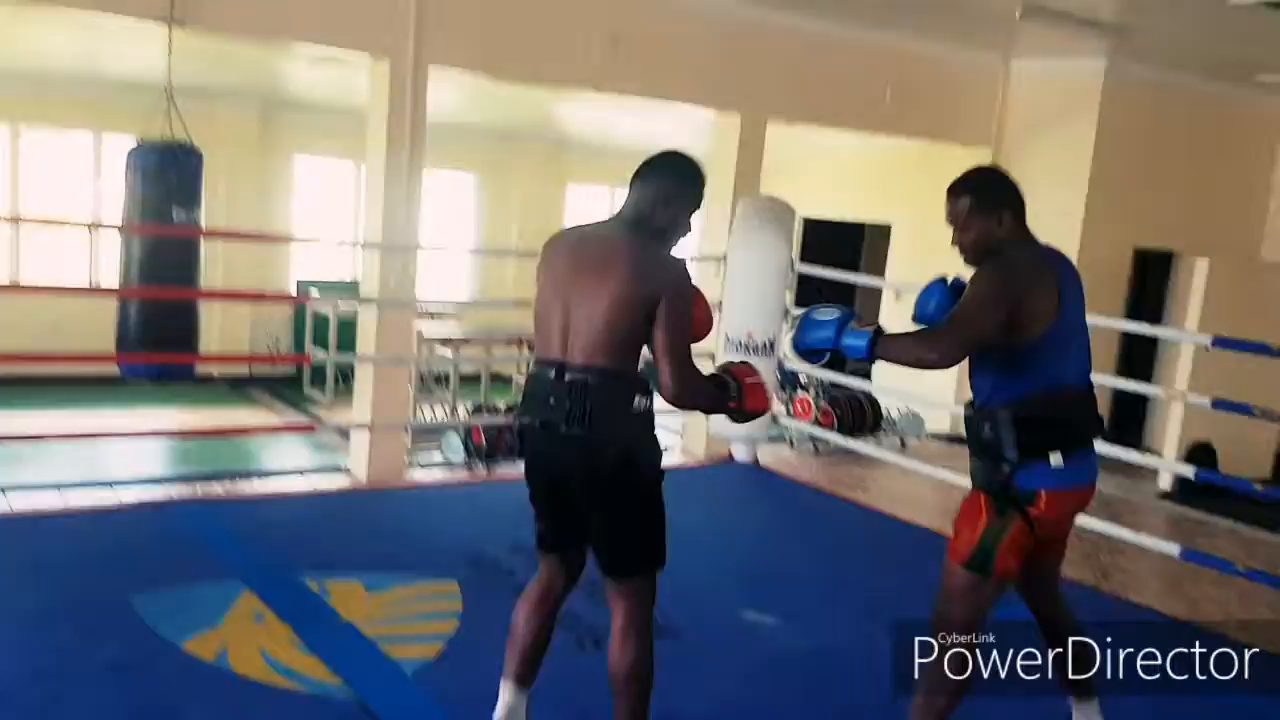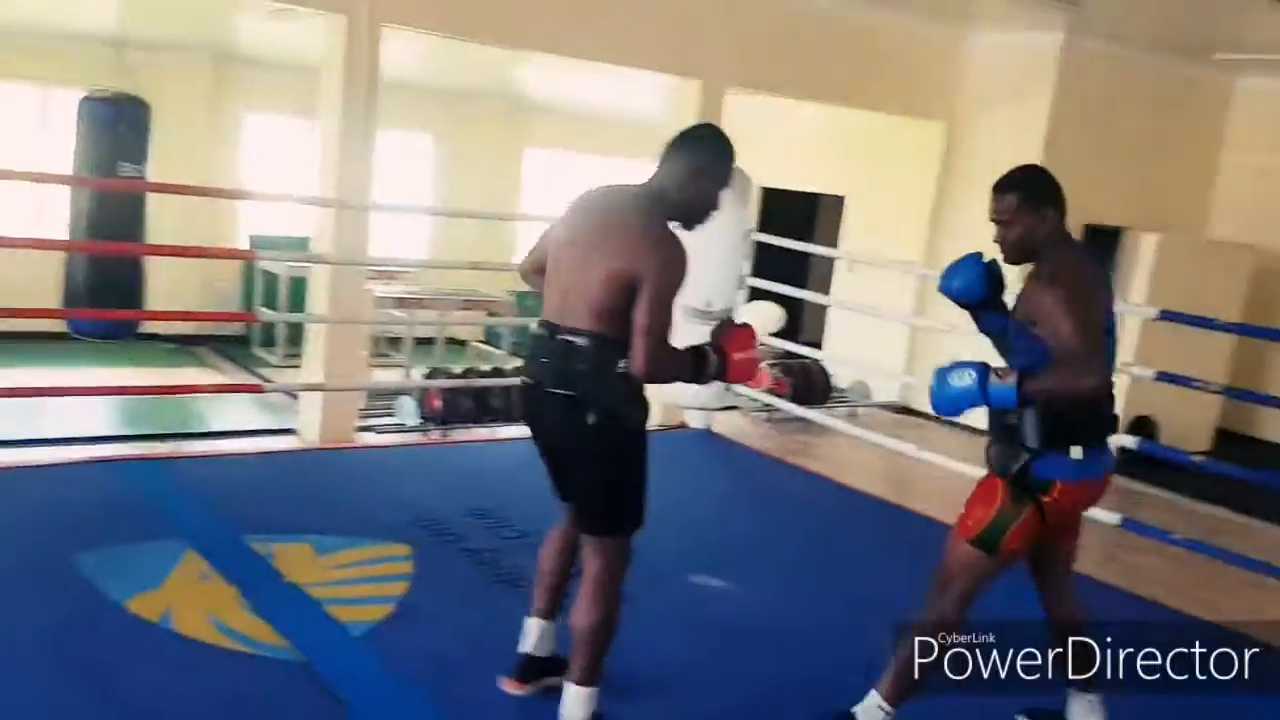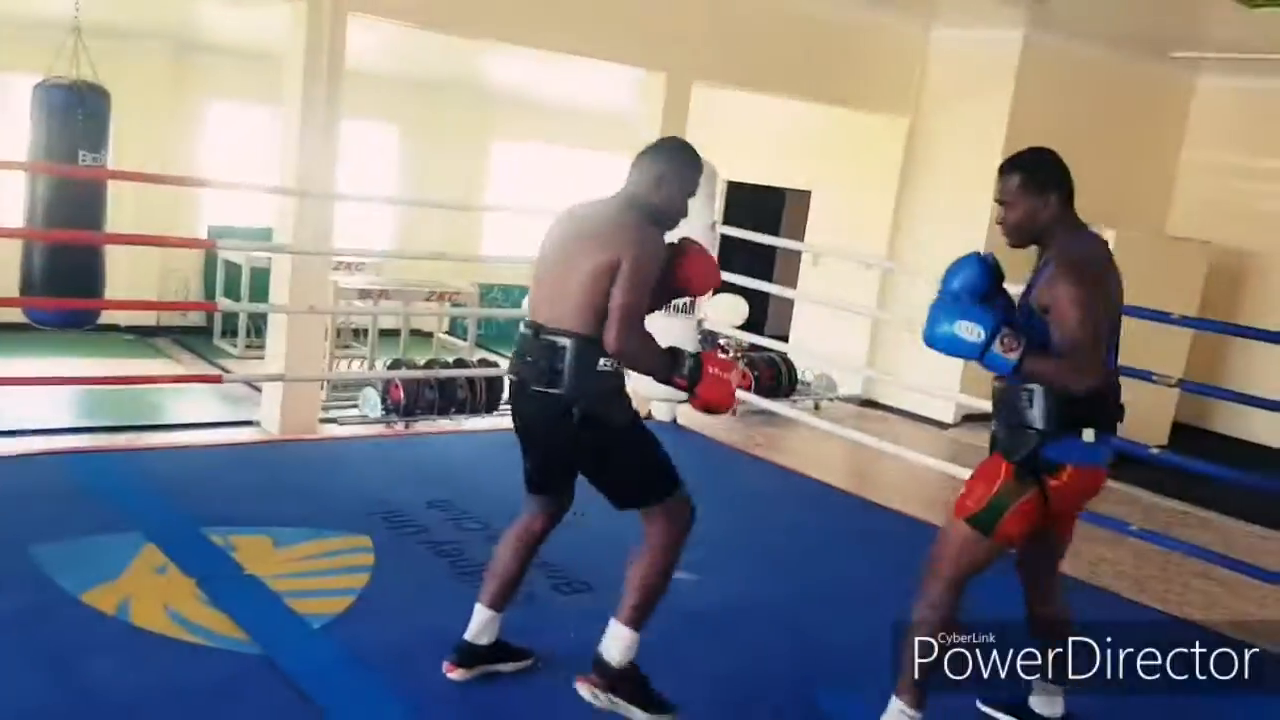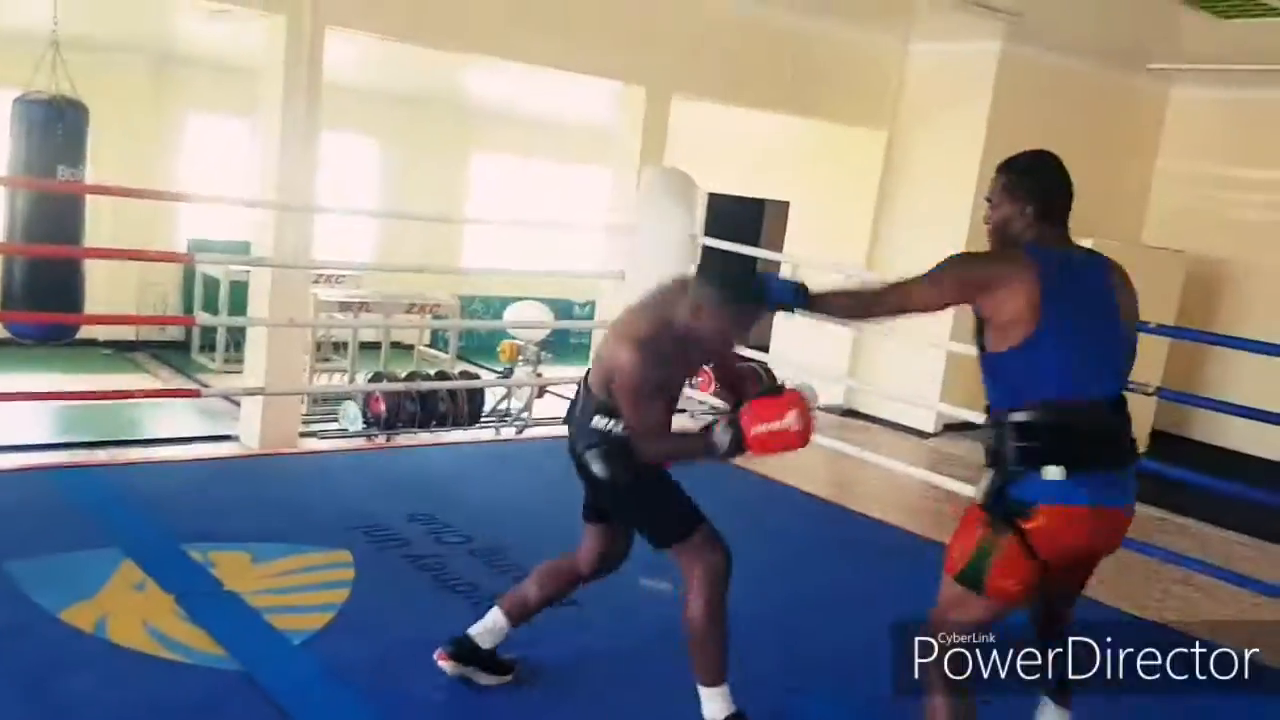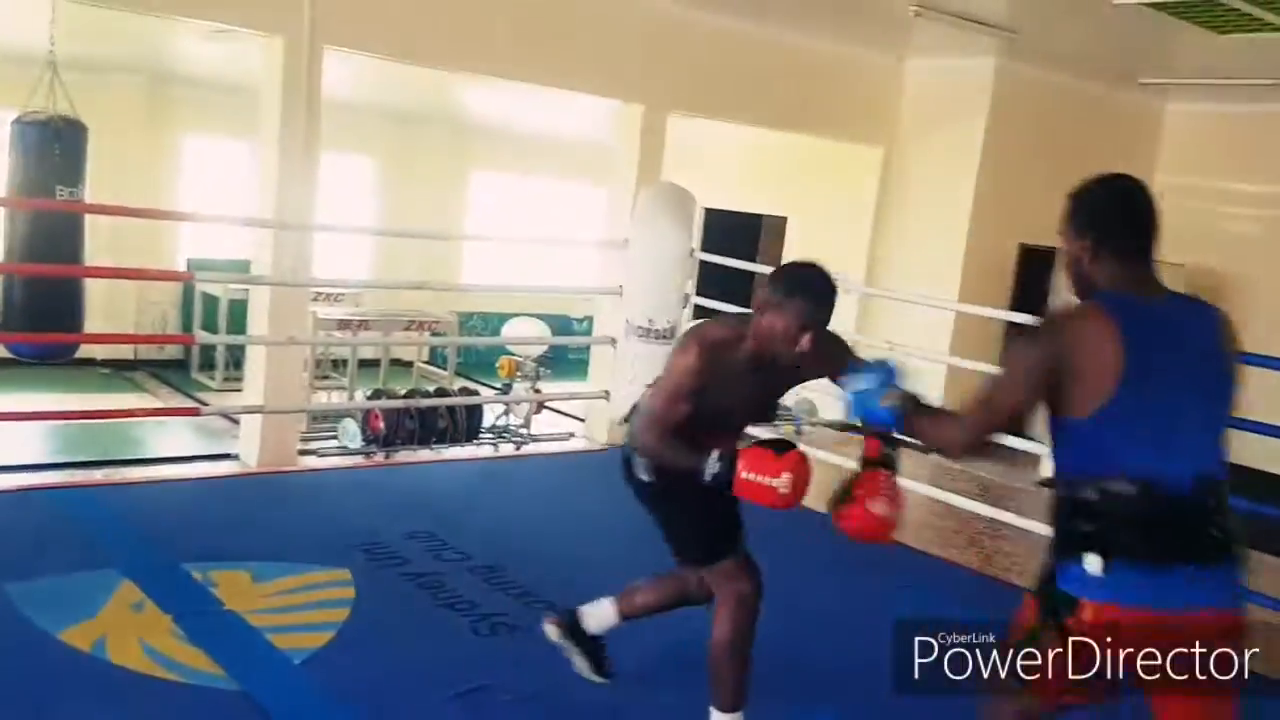
dt=0.3s
person 1, frame 1
left shoulder: (1003, 277)
right shoulder: (1053, 268)
left elbow: (945, 350)
left wrist: (854, 338)
right wrist: (956, 313)
left hip: (1028, 476)
right hip: (1065, 468)
left knee: (954, 618)
right knee: (1042, 594)
person 1, frame 2
left shoulder: (1056, 280)
right shoulder: (1080, 268)
left elbow: (1085, 375)
left wrist: (994, 385)
right wrist: (986, 309)
left hip: (1043, 463)
right hip: (1078, 460)
left knee: (949, 591)
right knee: (1055, 588)
person 1, frame 3
left shoulder: (1073, 266)
right shoulder: (1081, 254)
left elbow: (1082, 372)
left wrist: (994, 343)
right wrist: (993, 303)
left hip: (1049, 452)
right hip: (1075, 449)
left knee: (941, 576)
right knee: (1037, 575)
person 1, frame 4
left shoulder: (993, 273)
right shoulder: (1114, 279)
left elbow: (882, 301)
left wrist: (796, 294)
left hip: (1038, 493)
right hip: (1112, 494)
left knee: (945, 636)
right knee: (1049, 603)
person 1, frame 5
left shoulder: (1064, 336)
right shoulder: (1211, 331)
left elbow: (964, 435)
left wrist: (893, 405)
left hip: (1105, 591)
right hip: (1210, 594)
person 2, frame 1
left shoulder: (559, 247)
right shoulder: (664, 270)
right elbow: (676, 387)
right wrist: (731, 394)
left hip: (541, 419)
right hip: (610, 430)
left knee: (556, 569)
right knee: (631, 594)
person 2, frame 2
left shoulder: (588, 204)
right shoulder: (660, 247)
left elbow: (532, 272)
right elbow: (647, 363)
right wrist: (713, 360)
left hip: (544, 380)
right hip: (599, 395)
left knee: (576, 515)
right knee: (607, 555)
left ankle: (532, 657)
person 2, frame 3
left shoulder: (576, 218)
right shoulder: (644, 239)
right elbow: (622, 341)
left wrist: (663, 286)
right wrist: (688, 372)
left hip: (533, 381)
right hip: (583, 393)
left knee: (542, 512)
right knee: (672, 514)
left ankle: (475, 646)
right ankle: (613, 666)
person 2, frame 4
left shoulder: (691, 302)
right shoulder: (639, 350)
right elbow: (649, 444)
right wrist: (731, 437)
left hip: (611, 433)
right hip: (612, 442)
left knee: (596, 557)
right knee: (708, 561)
left ankle: (470, 647)
person 2, frame 5
left shoulder: (818, 349)
right shoulder: (705, 353)
right elbow: (647, 437)
right wrist: (727, 466)
left hip: (709, 460)
right hip: (662, 462)
left knee: (707, 579)
right knee: (740, 586)
left ankle: (582, 623)
